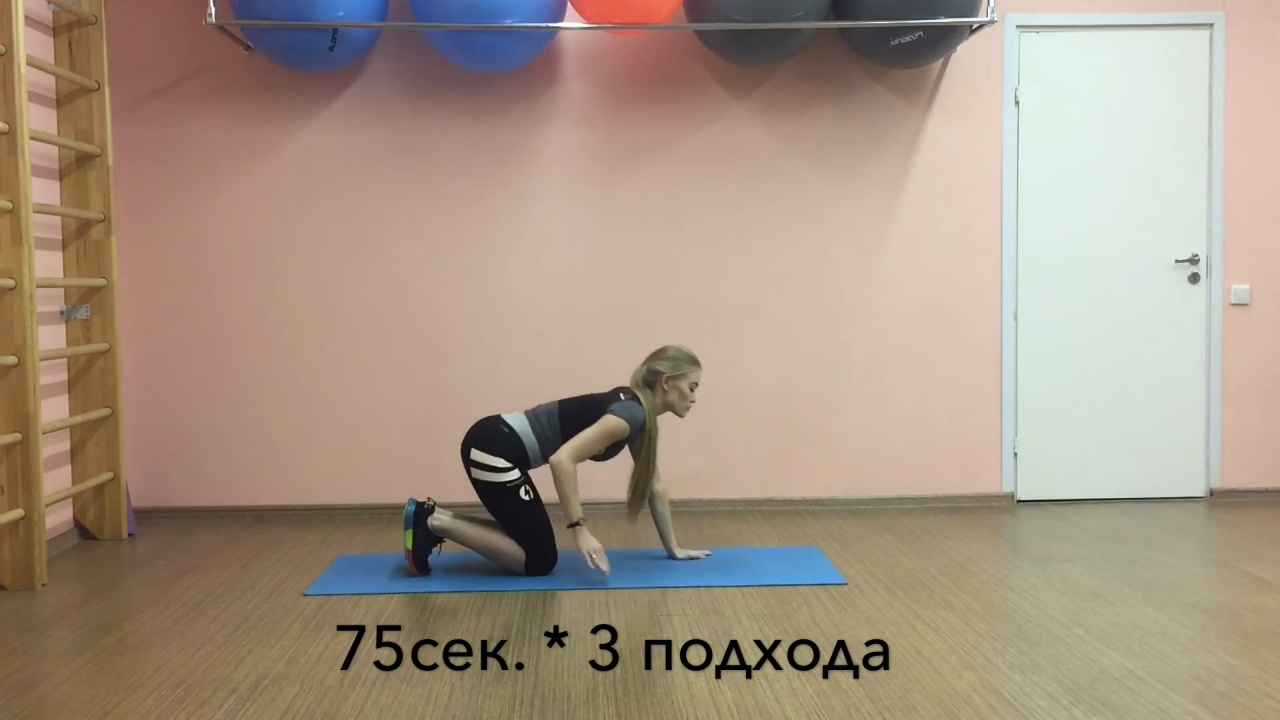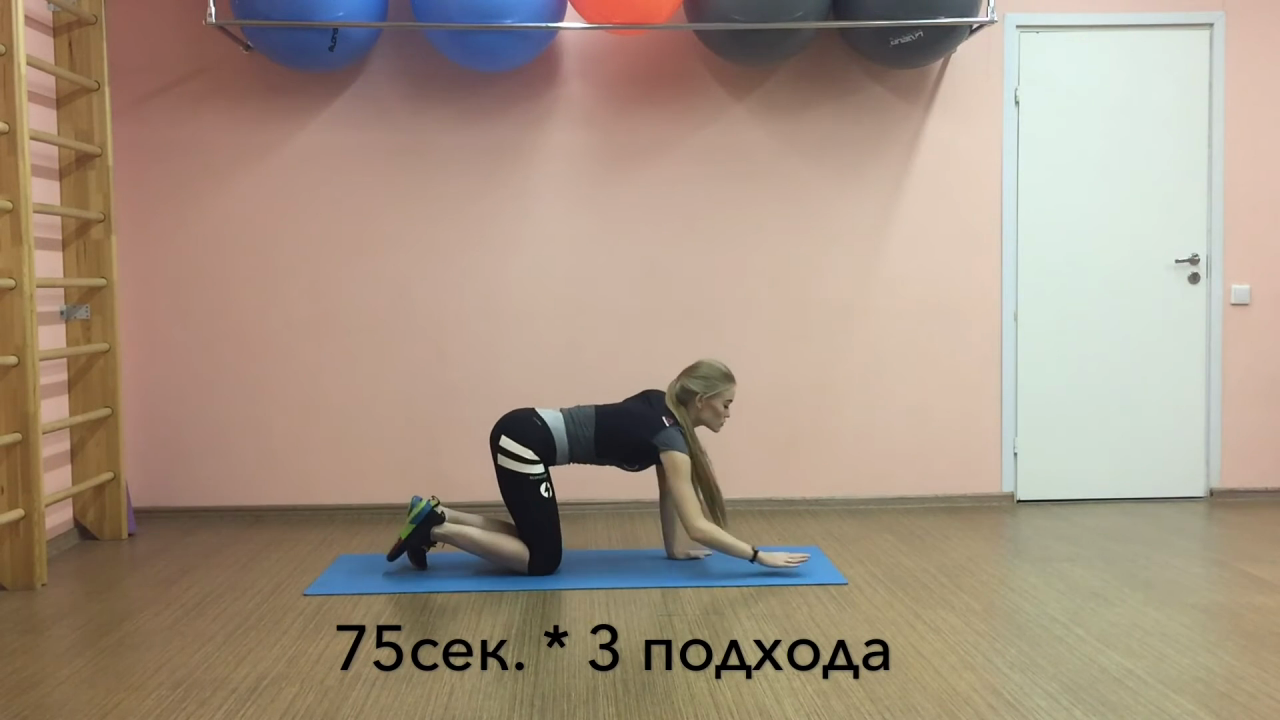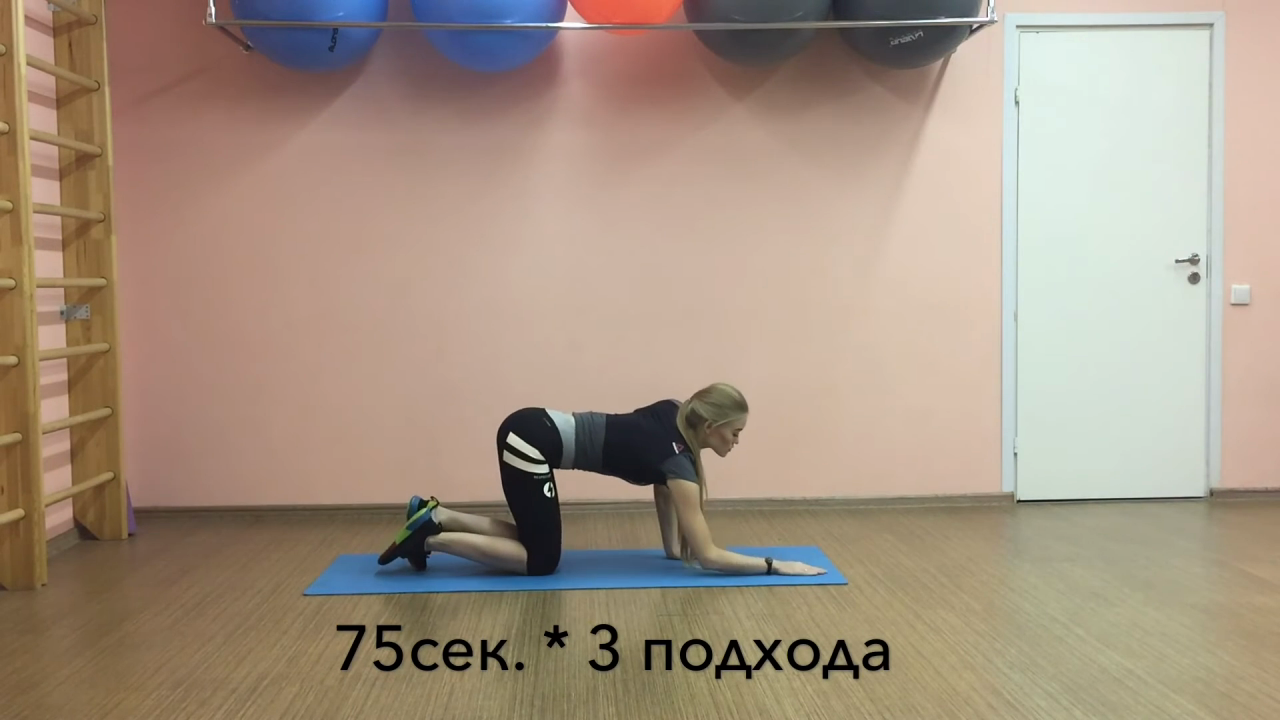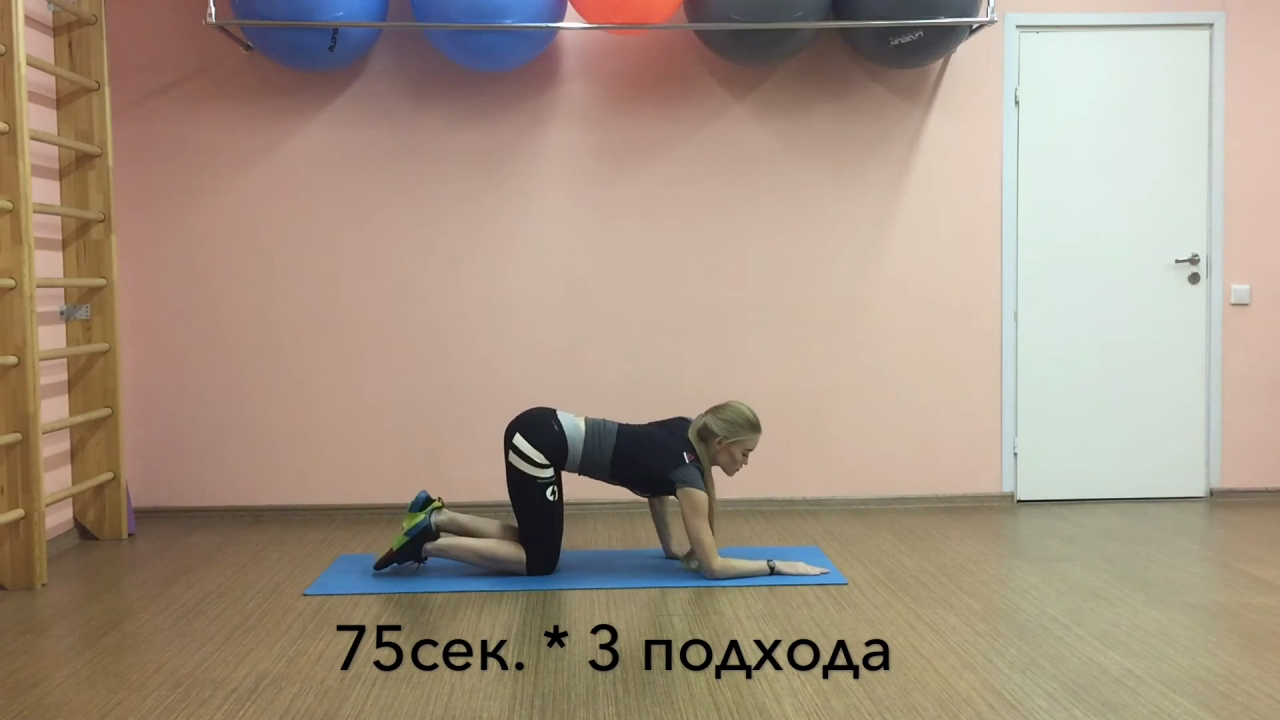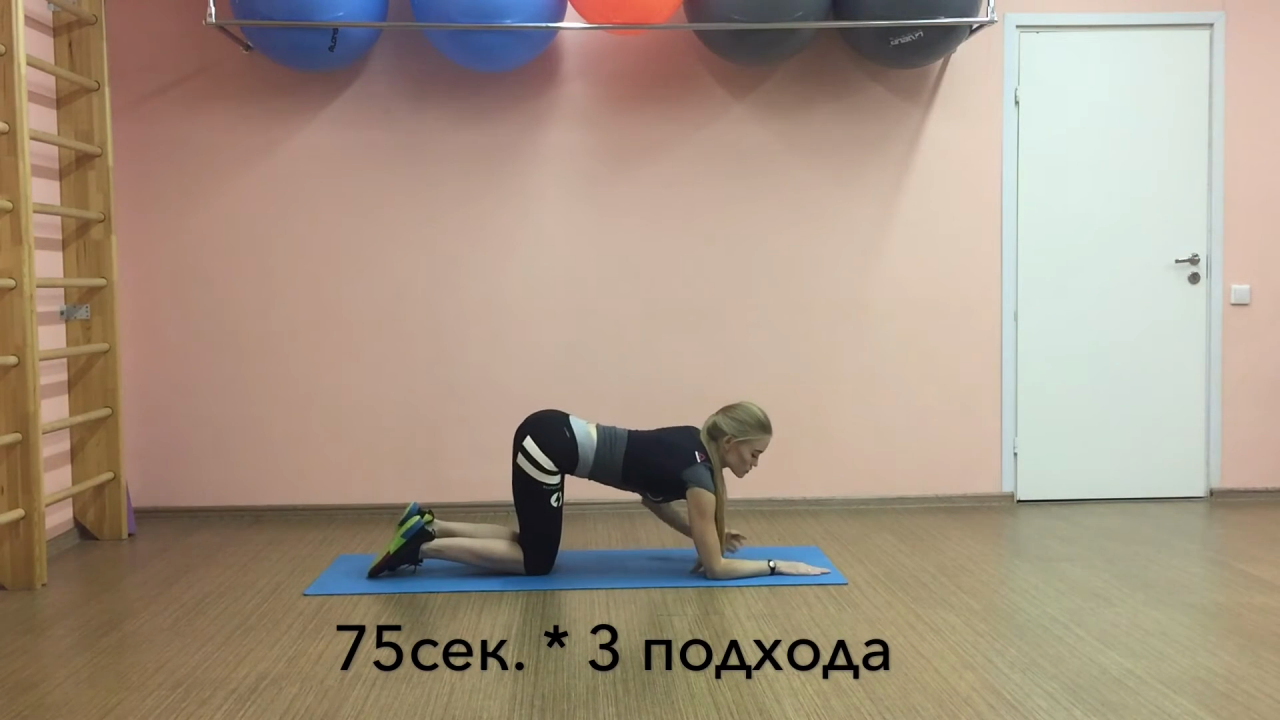
dt=0.4s
person 1, frame 1
left shoulder: (639, 414)
right shoulder: (631, 414)
left elbow: (653, 487)
right elbow: (561, 460)
left wrist: (673, 548)
right wrist: (580, 530)
left hip: (492, 446)
right hip: (493, 449)
left knee: (530, 542)
right knee: (540, 559)
left ankle: (432, 515)
right ankle: (434, 524)
person 1, frame 2
left shoulder: (664, 407)
right shoulder: (670, 438)
left elbow: (666, 485)
right elbow: (697, 527)
left wrist: (673, 548)
right wrist: (760, 555)
left hip: (521, 433)
right hip: (524, 441)
left knee: (536, 543)
right knee: (543, 561)
left ankle: (439, 515)
right ankle: (437, 528)
person 1, frame 3
left shoulder: (674, 414)
right shoulder: (678, 460)
right elbow: (708, 556)
left wrist: (672, 549)
right wrist: (775, 565)
left hip: (529, 429)
right hip: (531, 441)
left knee: (535, 543)
right knee: (542, 561)
left ankle: (436, 517)
right ankle: (430, 538)
person 1, frame 4
left shoulder: (686, 430)
right shoulder: (689, 471)
right elbow: (713, 566)
left wrist: (670, 549)
right wrist: (778, 566)
left hip: (539, 429)
right hip: (539, 442)
left knee: (536, 541)
right knee: (541, 561)
left ankle: (438, 516)
right ankle: (429, 542)
person 1, frame 5
left shoulder: (694, 440)
right shoulder: (700, 473)
left elbow: (651, 496)
right elbow: (716, 567)
left wrist: (710, 535)
right wrist: (777, 566)
left hip: (548, 432)
right hip: (549, 445)
left knee: (534, 545)
right knee: (537, 561)
left ankle: (428, 525)
right ankle: (424, 545)
